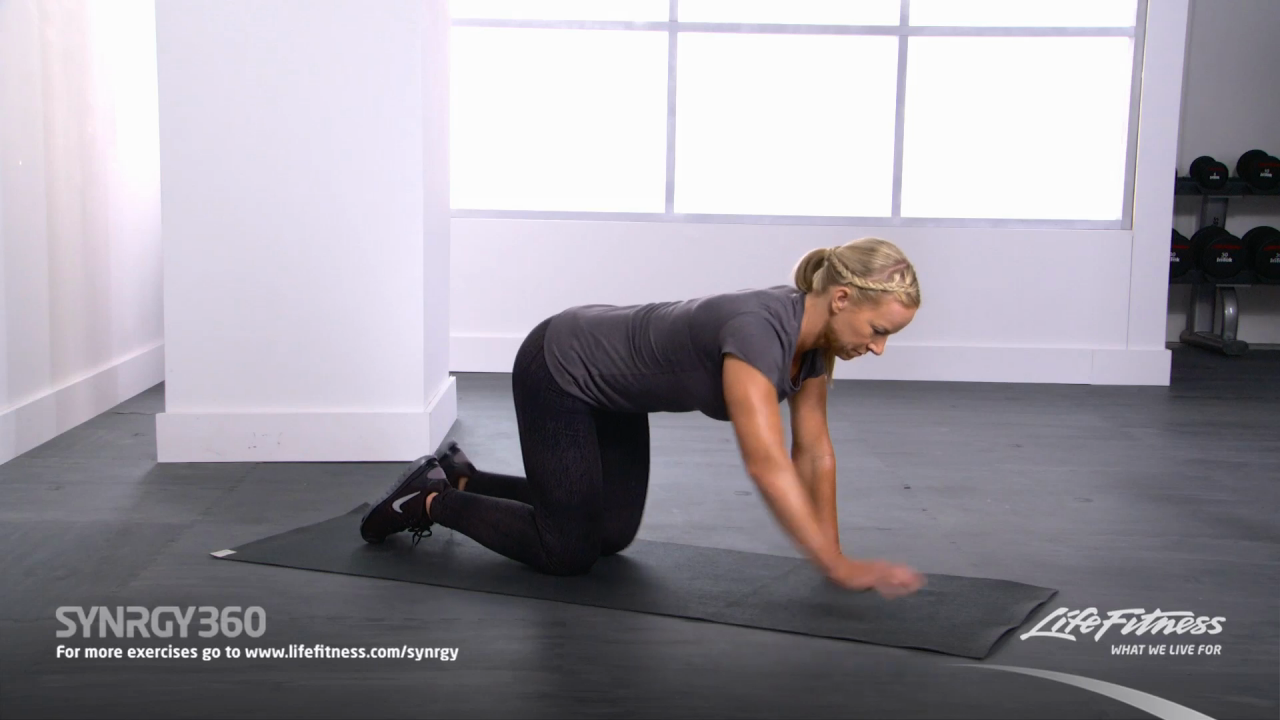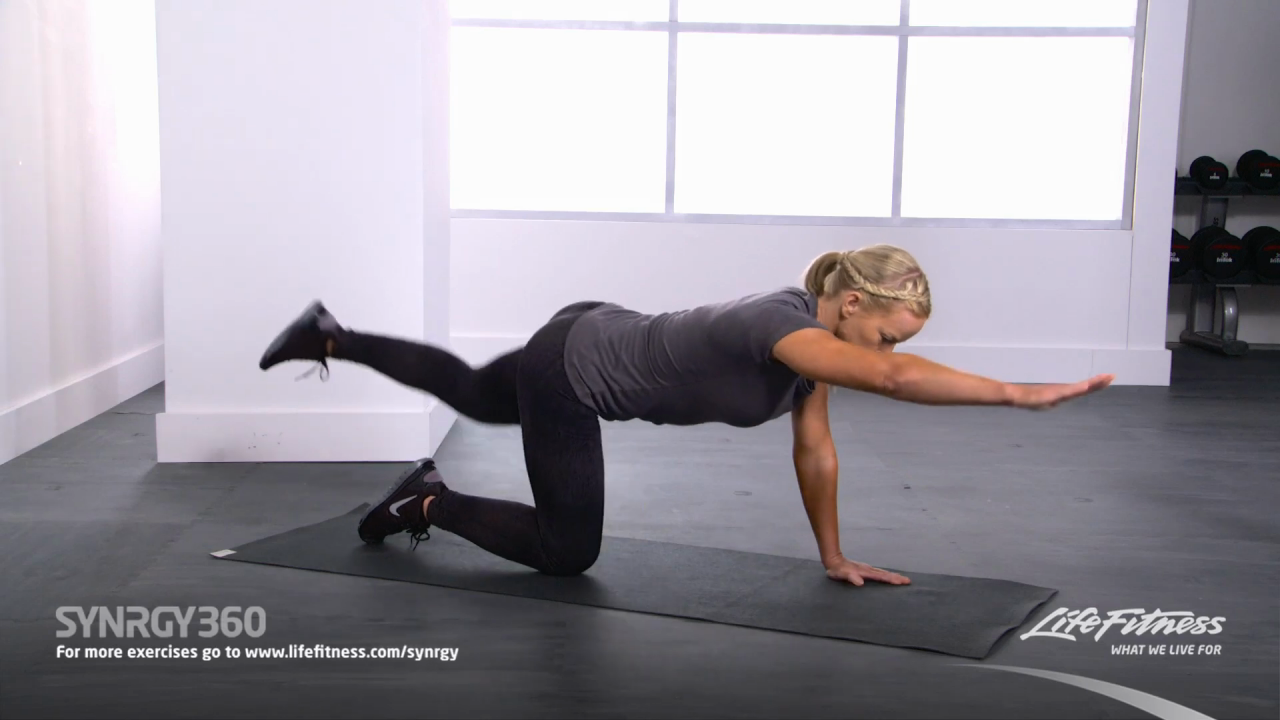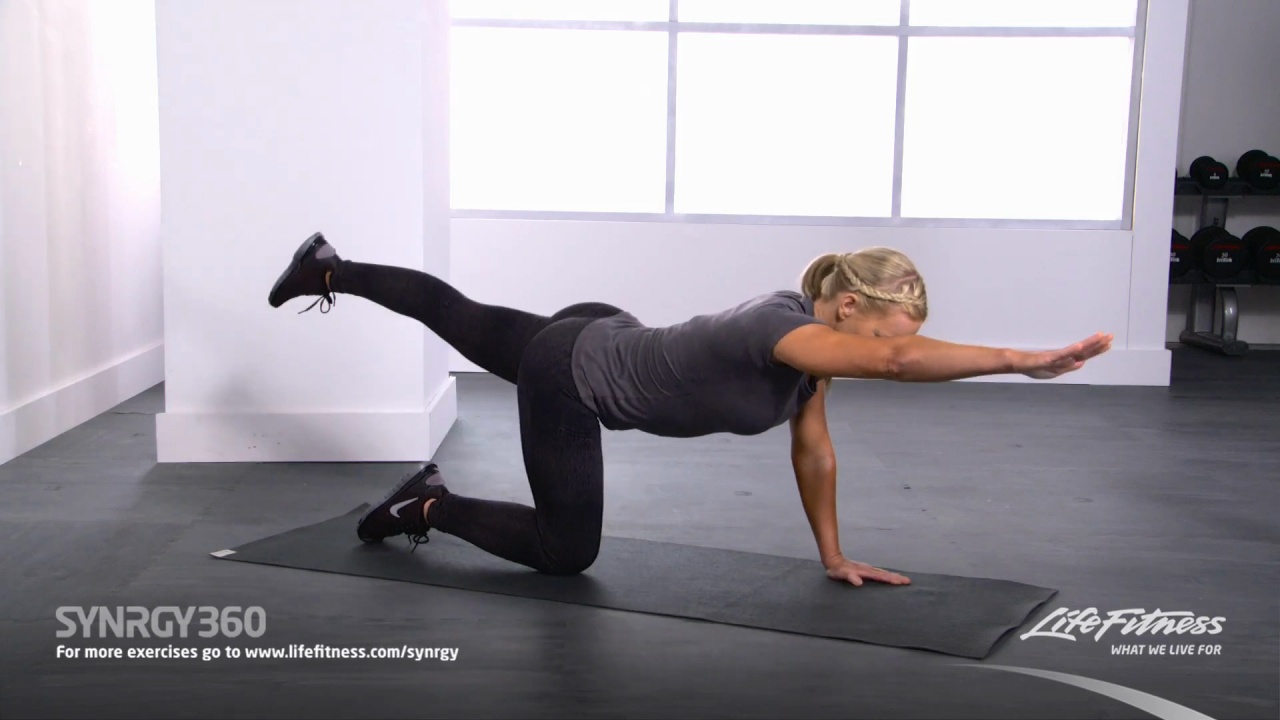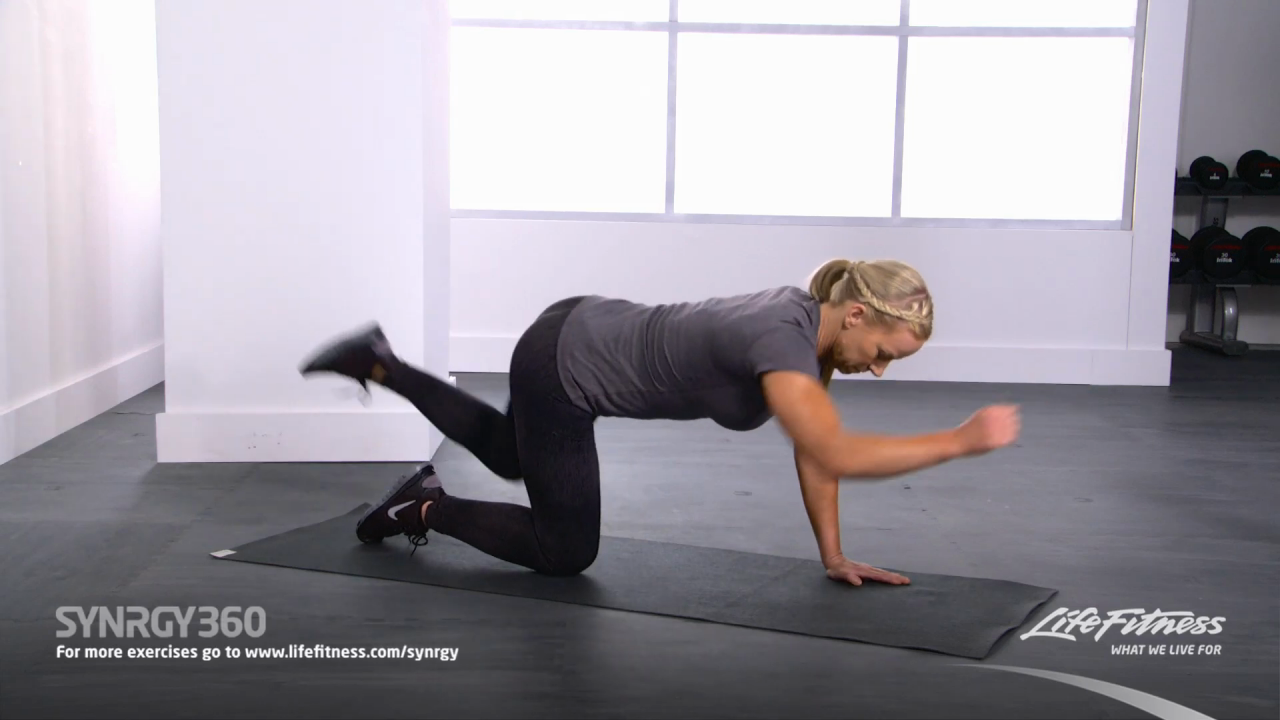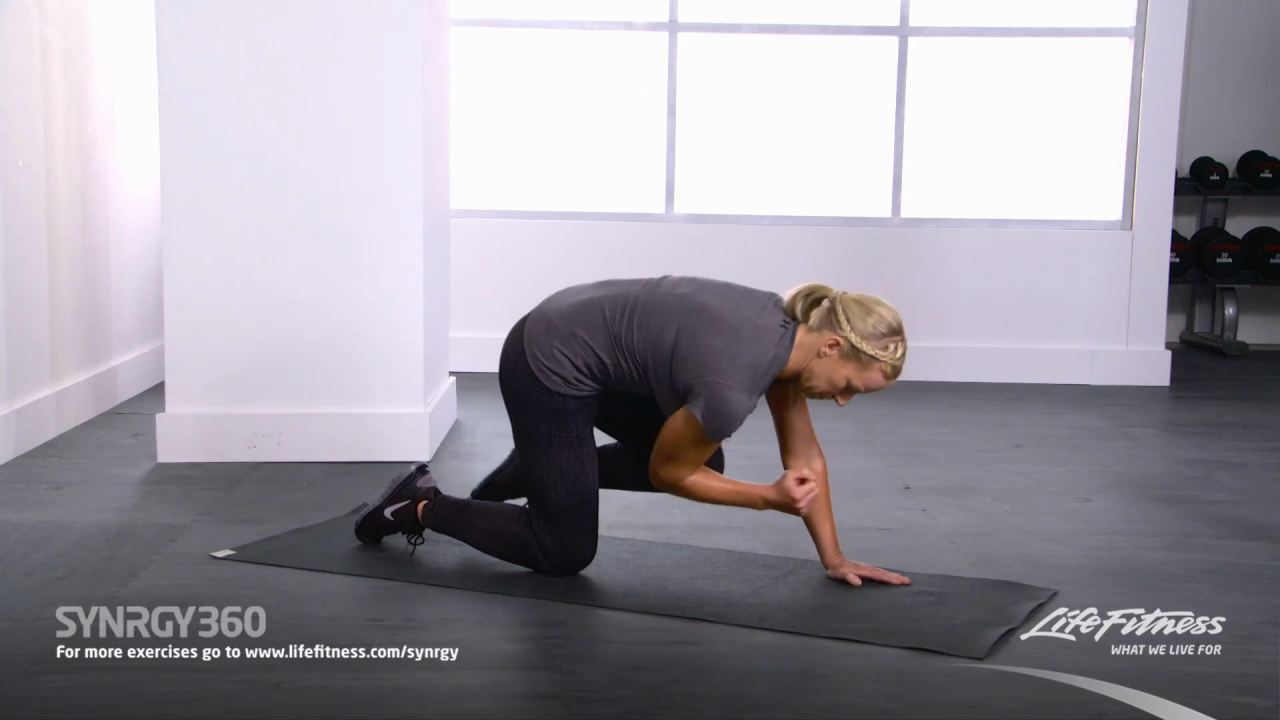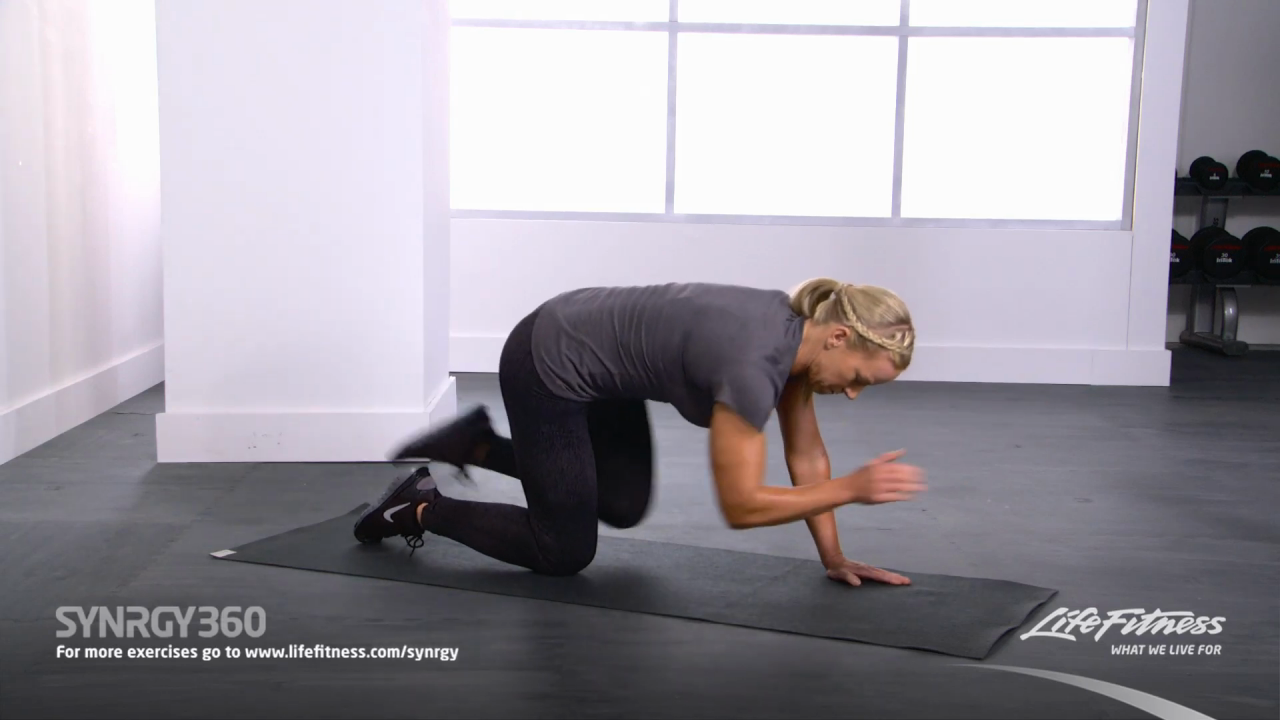
dt=0.4s
person 1, frame 1
left shoulder: (811, 331)
right shoulder: (754, 331)
left elbow: (813, 448)
right elbow: (766, 464)
left wrist: (831, 551)
right wrist: (839, 564)
left hip: (610, 378)
right hip: (559, 372)
left knee: (608, 534)
right knee: (564, 553)
left ankle: (461, 479)
right ankle: (430, 500)
person 1, frame 2
left shoulder: (810, 327)
right shoulder: (784, 327)
left elbow: (815, 450)
right elbow: (894, 379)
left wrist: (834, 556)
right wrist: (1021, 393)
left hip: (601, 341)
right hip: (565, 374)
left knee: (474, 396)
right knee: (567, 550)
left ankle: (331, 337)
right ankle: (428, 502)
person 1, frame 3
left shoulder: (810, 327)
right shoulder: (783, 332)
left elbow: (814, 452)
right elbow: (900, 361)
left wrist: (834, 557)
right wrist: (1027, 359)
left hip: (602, 340)
right hip: (568, 377)
left knee: (458, 319)
right knee: (566, 551)
left ankle: (327, 270)
right ankle: (429, 504)
person 1, frame 4
left shoulder: (818, 319)
right shoulder: (783, 343)
left elbow: (824, 446)
right elbow: (834, 460)
left wrist: (835, 556)
right wrist: (961, 441)
left hip: (594, 333)
right hip: (559, 370)
left knee: (504, 454)
right knee: (566, 551)
left ankle: (380, 363)
right ankle: (423, 508)
person 1, frame 5
left shoulder: (792, 329)
right shoulder: (733, 385)
left elbow: (801, 452)
right elbow: (667, 473)
left wrist: (834, 557)
right wrist: (772, 499)
left hip: (599, 347)
right hip: (547, 364)
left knee: (704, 462)
right knee: (565, 553)
left ankle: (544, 464)
right ankle: (422, 506)
person 1, frame 6
left shoulder: (800, 330)
right shoulder: (752, 365)
left elbow: (806, 449)
right elbow: (742, 507)
left wrist: (833, 555)
right wrist: (855, 491)
left hip: (590, 341)
right hip: (550, 368)
left knee: (625, 508)
right knee: (561, 552)
left ankle: (473, 445)
right ankle: (422, 507)
